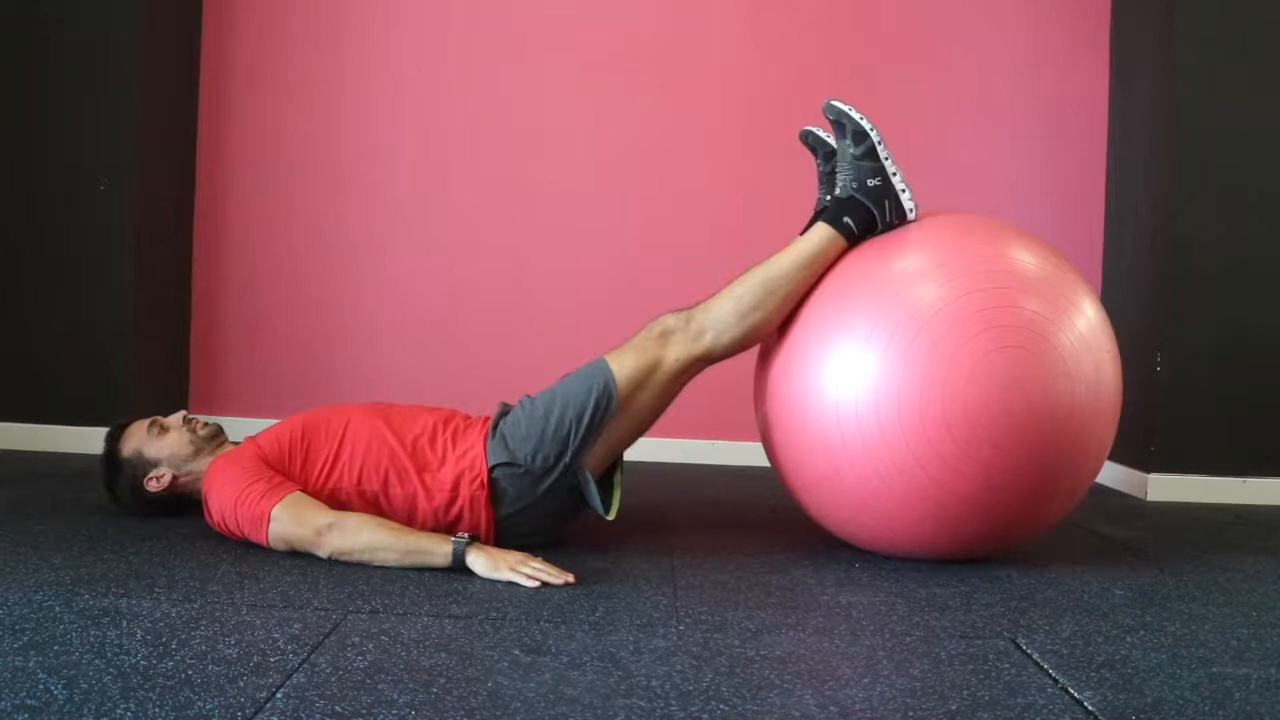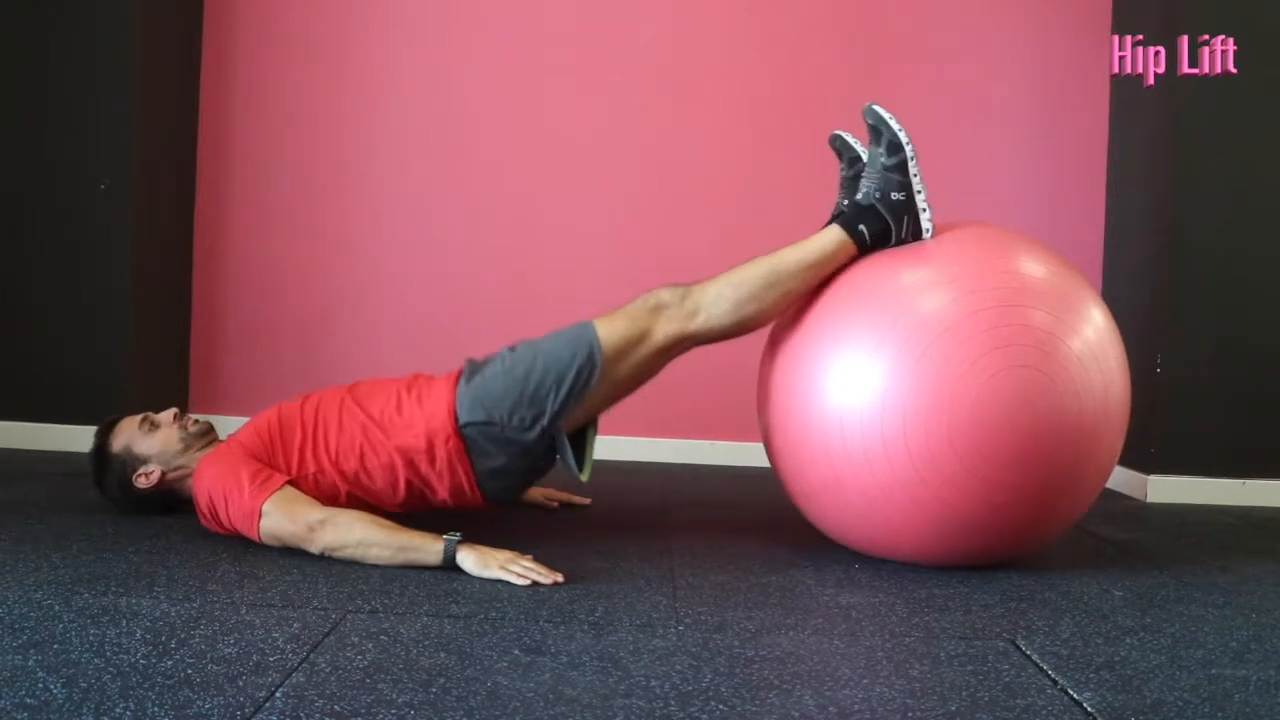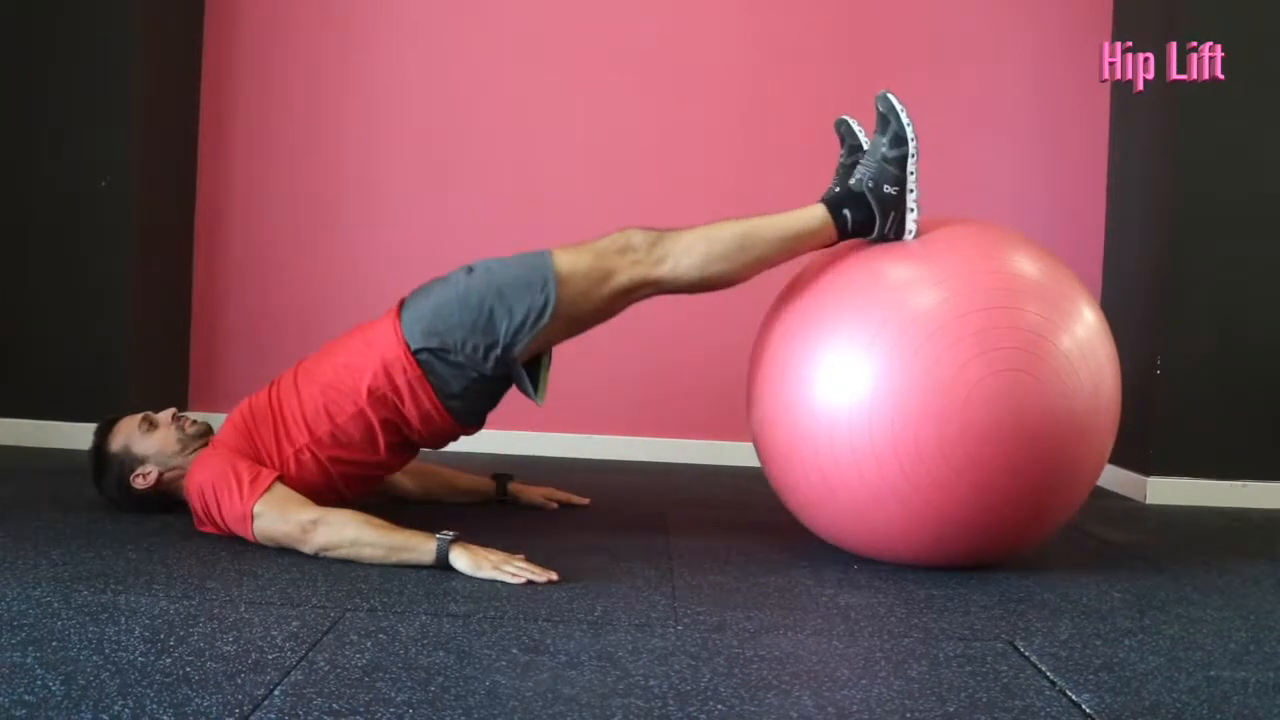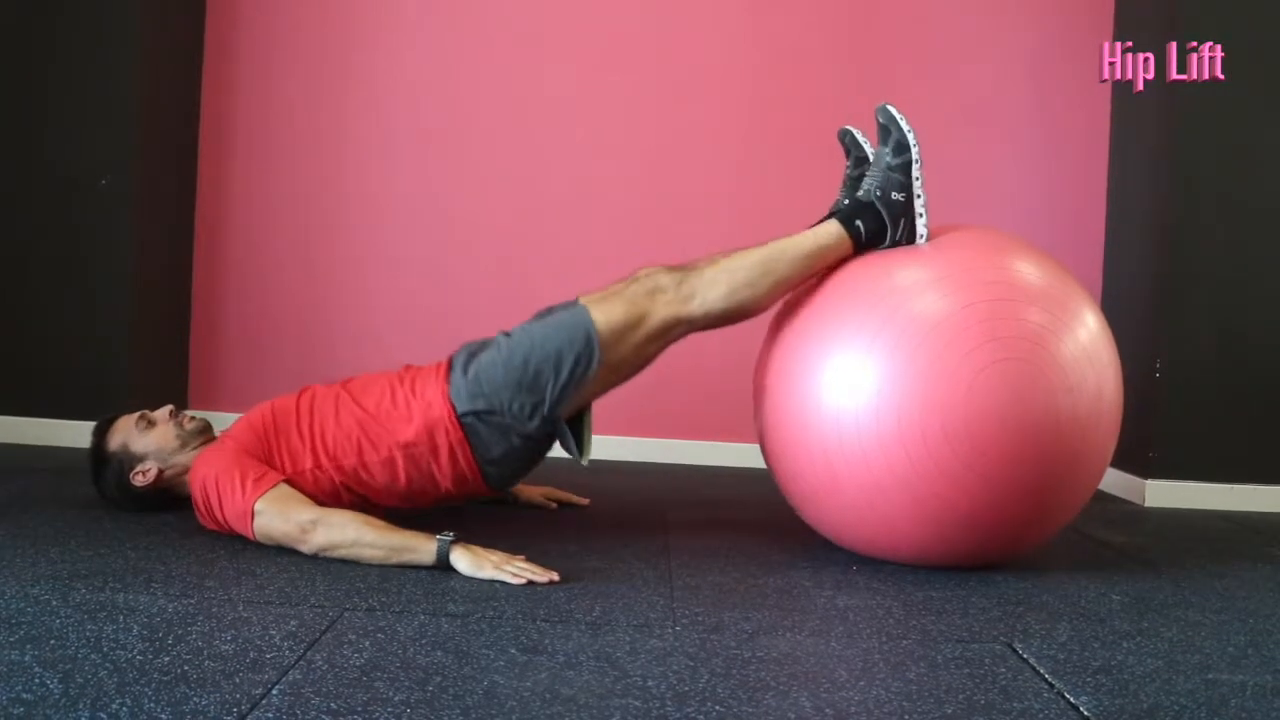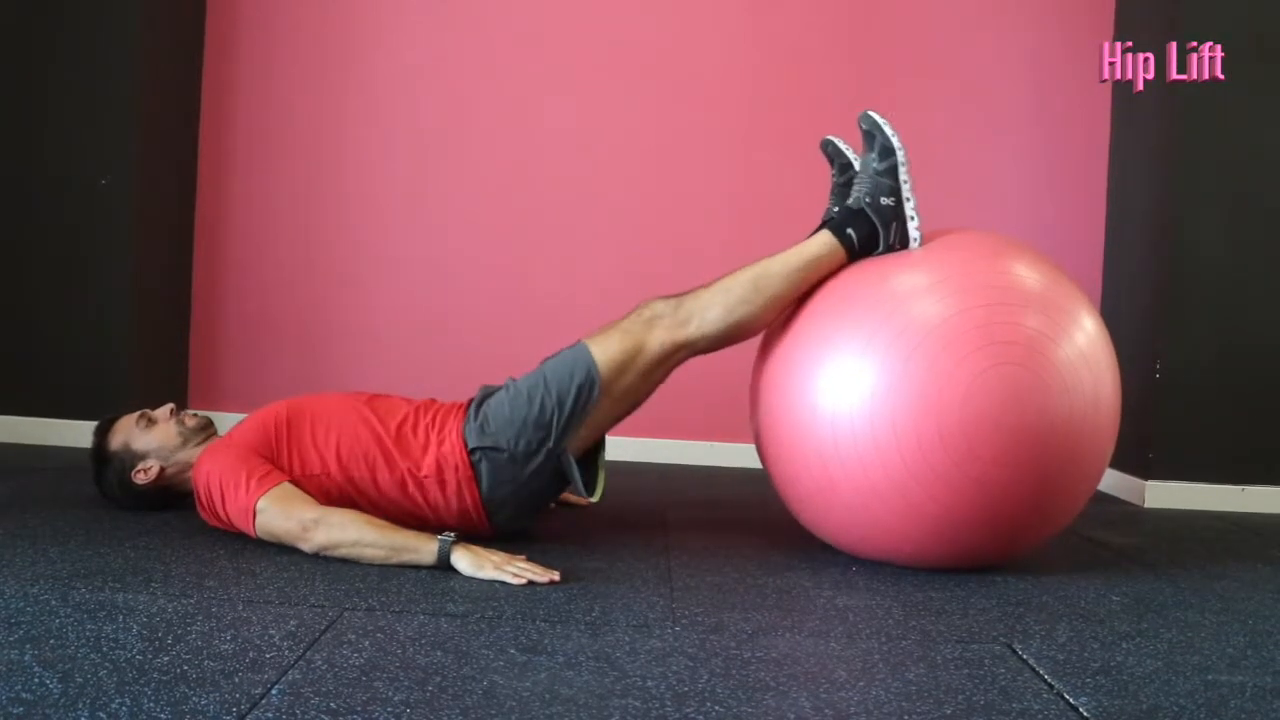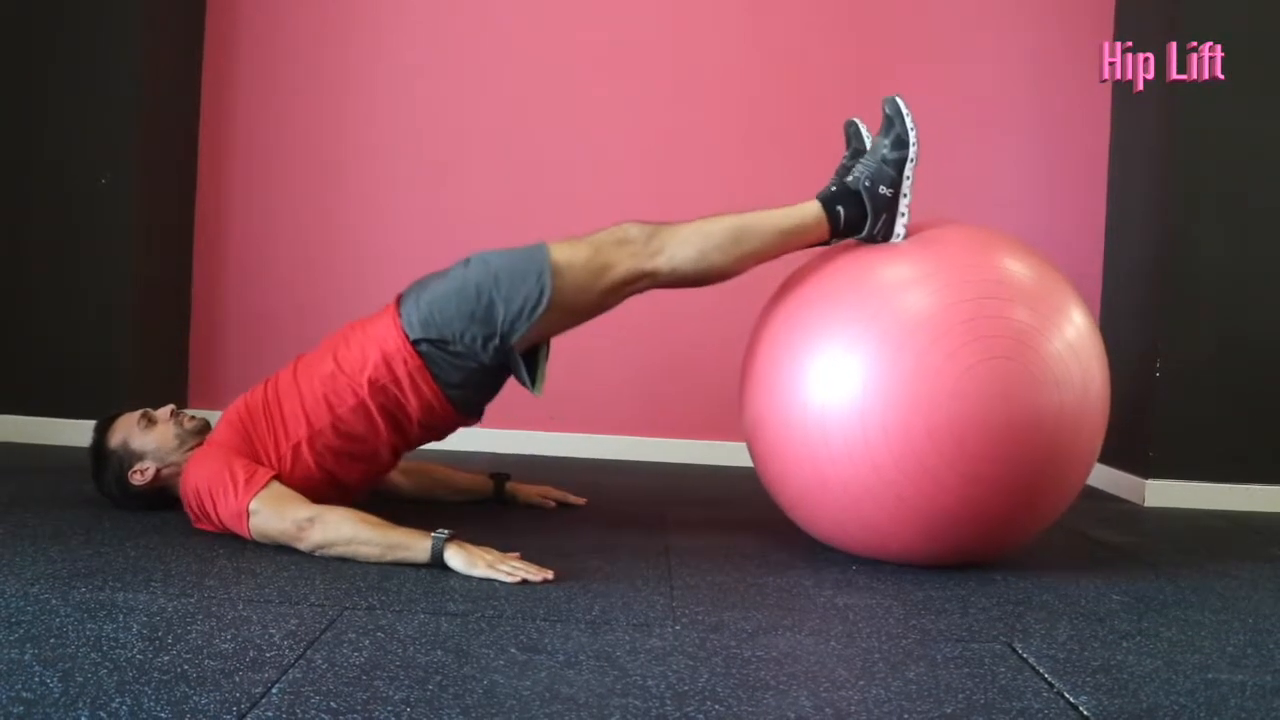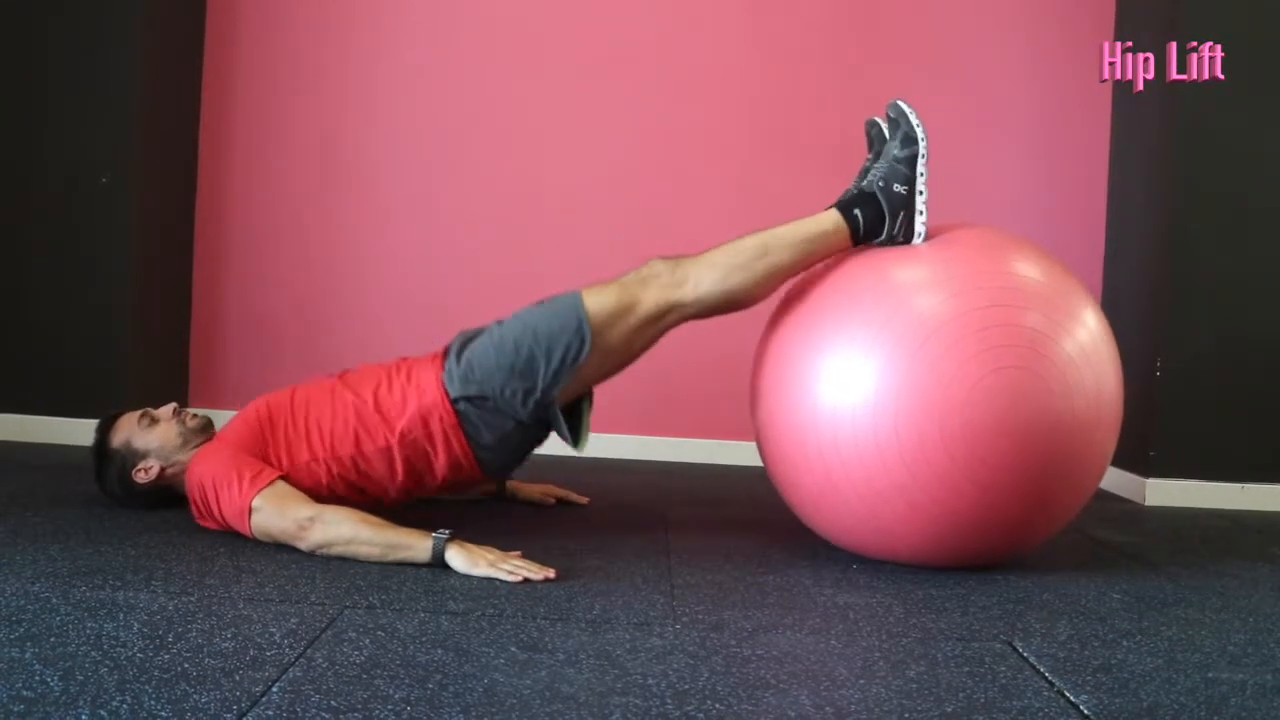
dt=0.7s
person 1, frame 1
left shoulder: (260, 464)
right shoulder: (232, 489)
right elbow: (329, 535)
left wrist: (571, 474)
right wrist: (469, 551)
left hip: (494, 460)
right hip: (499, 481)
left knee: (674, 336)
right knee: (678, 339)
left ankle: (834, 220)
right ankle: (854, 215)
person 1, frame 2
left shoulder: (241, 464)
right shoulder: (221, 486)
right elbow: (317, 531)
left wrist: (512, 478)
right wrist: (457, 551)
left hip: (466, 424)
right hip: (470, 428)
left knee: (667, 315)
right knee: (668, 315)
left ankle: (851, 229)
right ankle: (868, 225)
person 1, frame 3
left shoulder: (234, 463)
right shoulder: (215, 484)
left elbow: (385, 469)
right elbow: (311, 532)
right wrist: (449, 552)
left hip: (436, 359)
left knee: (634, 259)
right knee: (639, 258)
left ankle: (841, 210)
right ankle: (854, 213)
person 1, frame 4
left shoulder: (234, 462)
right shoulder: (217, 479)
right elbow: (310, 530)
left wrist: (504, 485)
right wrist: (450, 551)
left hip: (460, 418)
right hip: (466, 414)
left knee: (659, 295)
right knee: (667, 298)
left ankle: (849, 226)
right ankle: (867, 224)
person 1, frame 5
left shoulder: (243, 458)
right shoulder: (221, 475)
right elbow: (311, 530)
left wrist: (512, 490)
right wrist: (452, 547)
left hip: (477, 460)
right hip: (474, 456)
left knee: (663, 324)
right knee: (665, 328)
left ankle: (842, 233)
right ankle: (861, 232)
person 1, frame 6
left shoulder: (230, 462)
right shoulder: (209, 482)
left elbow: (381, 468)
right elbow: (307, 529)
right wrist: (444, 550)
left hip: (433, 346)
left knee: (632, 255)
right knee: (636, 251)
left ankle: (836, 210)
right ankle: (846, 211)
person 1, frame 7
left shoulder: (234, 456)
right shoulder: (216, 478)
right elbow: (309, 527)
left wrist: (501, 479)
right wrist: (446, 548)
left hip: (457, 408)
right hip: (462, 408)
left knee: (659, 284)
right knee: (664, 285)
left ankle: (858, 218)
right ankle: (868, 216)
